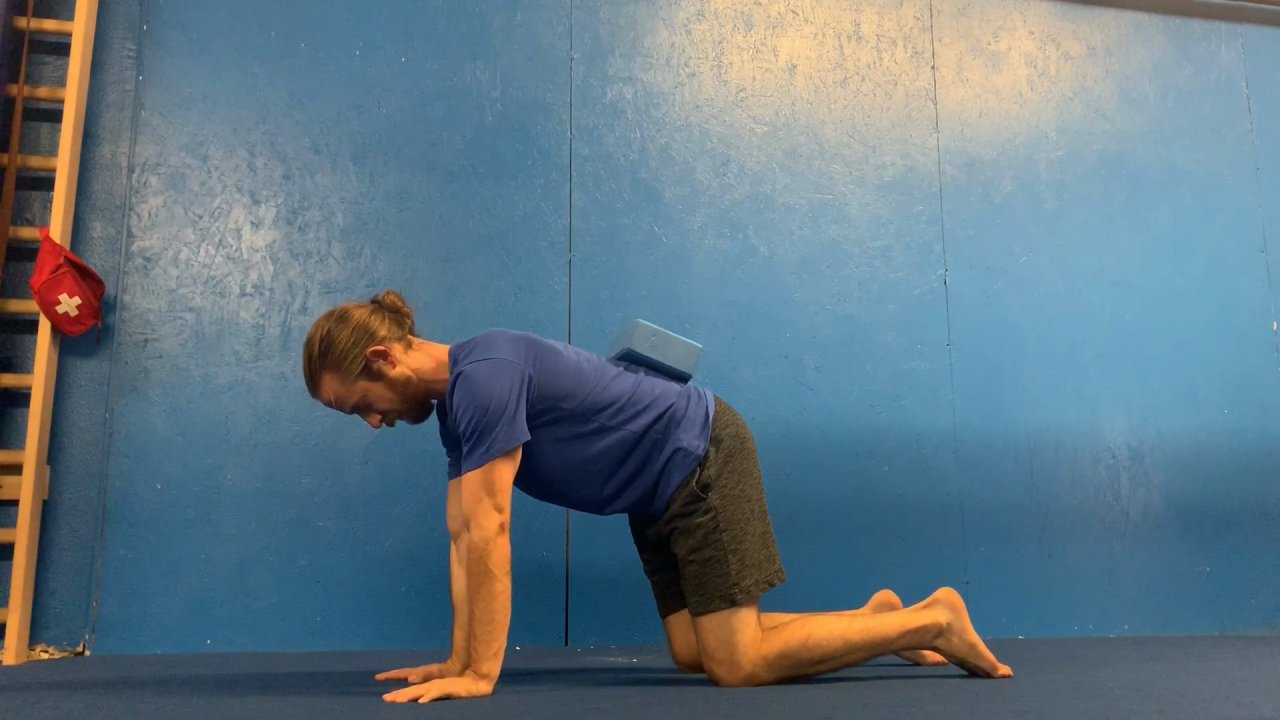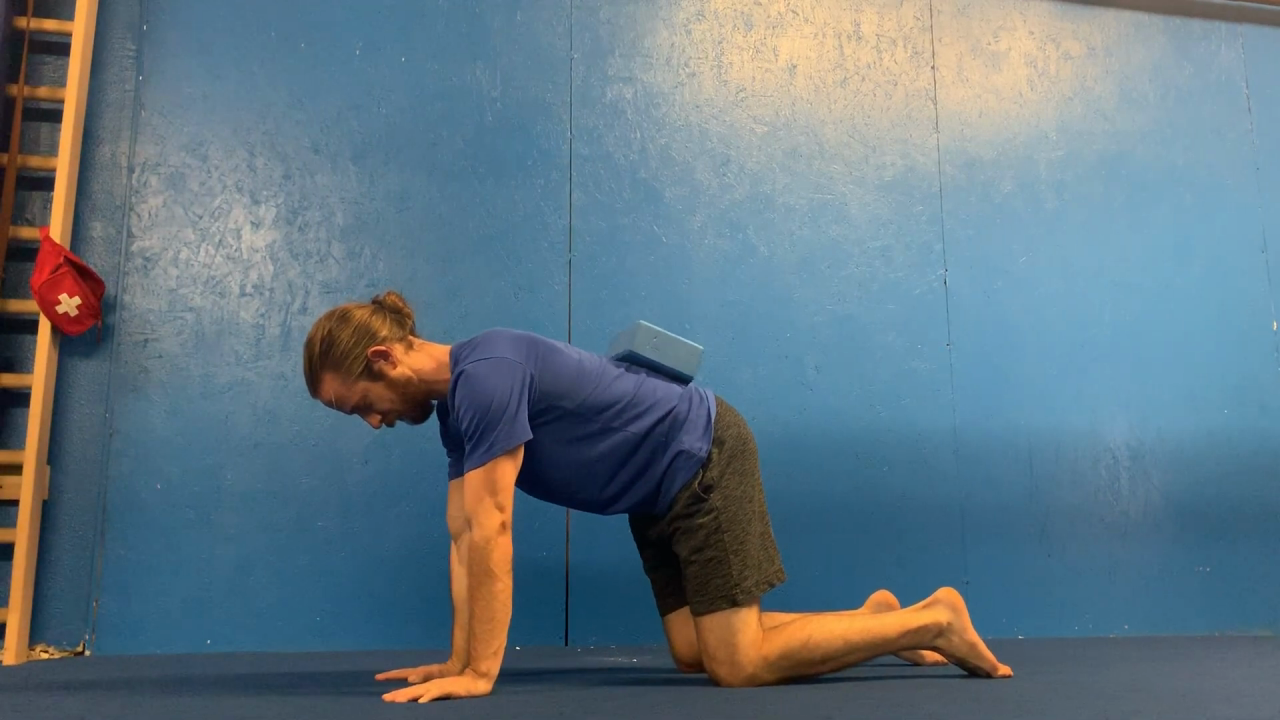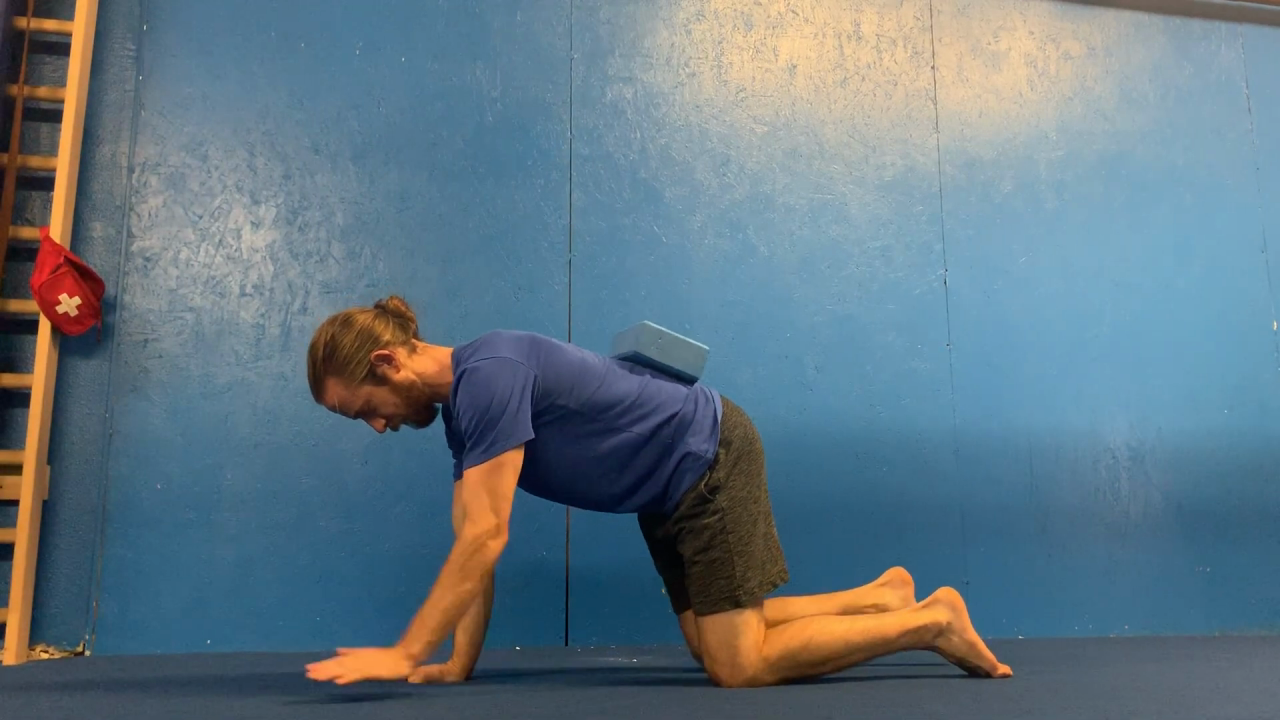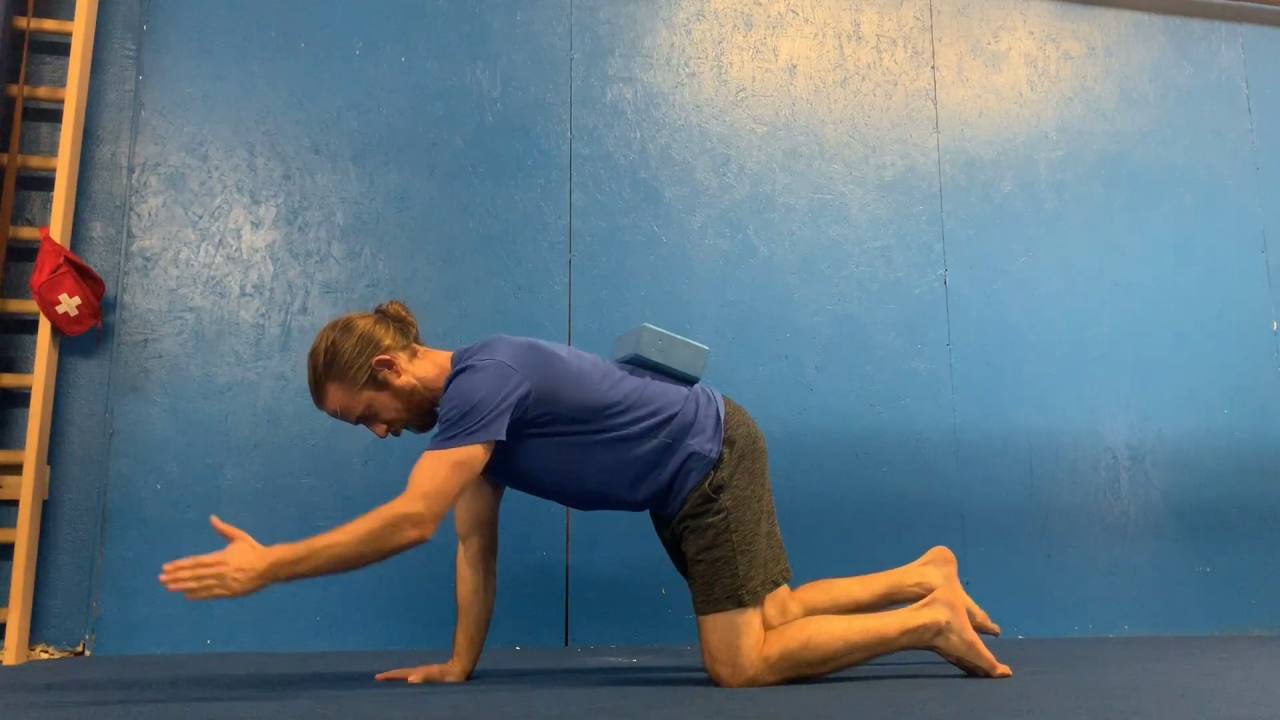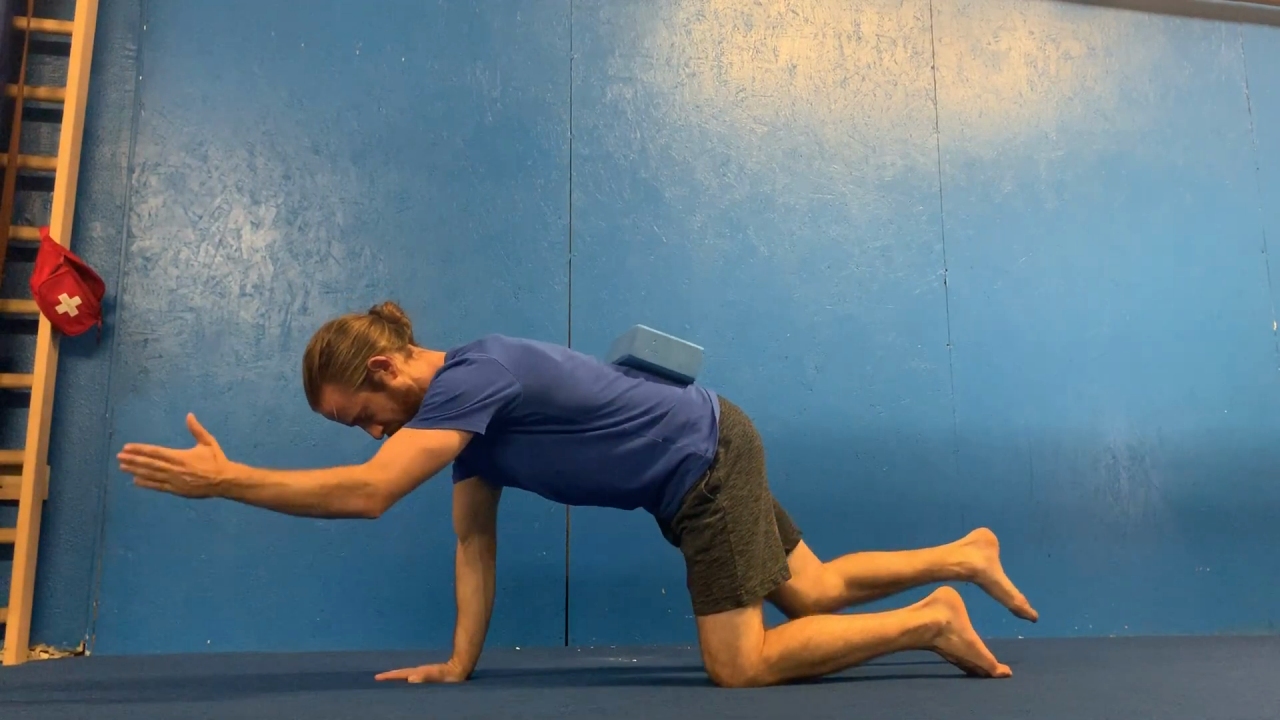
dt=0.4s
person 1, frame 1
left shoulder: (483, 375)
right shoulder: (453, 404)
left elbow: (489, 535)
right elbow: (463, 539)
left wrist: (482, 673)
right wrist: (458, 658)
left hip: (701, 458)
right hip: (663, 486)
left knee: (739, 663)
right knee: (695, 653)
left ankle: (933, 620)
right ankle: (873, 617)
person 1, frame 2
left shoulder: (484, 374)
right shoulder: (453, 406)
left elbow: (491, 534)
right elbow: (463, 540)
left wrist: (481, 672)
right wrist: (458, 659)
left hip: (703, 459)
right hip: (664, 487)
left knee: (738, 665)
right knee: (694, 653)
left ankle: (932, 620)
right ankle: (871, 618)
person 1, frame 3
left shoulder: (488, 378)
right shoulder: (454, 410)
left elbow: (485, 535)
right elbow: (476, 534)
left wrist: (406, 653)
right wrist: (459, 662)
left hip: (709, 462)
right hip: (673, 488)
left knee: (743, 665)
right knee: (713, 647)
left ankle: (930, 619)
right ankle: (880, 599)
person 1, frame 4
left shoulder: (483, 380)
right shoulder: (473, 406)
left elbow: (412, 519)
right elbow: (476, 542)
left wrist: (266, 566)
right wrist: (460, 661)
left hip: (714, 459)
right hip: (691, 475)
left knee: (742, 664)
right knee: (774, 618)
left ankle: (928, 620)
right ankle: (924, 576)
person 1, frame 5
left shoulder: (472, 378)
right shoulder: (467, 403)
left elbow: (367, 492)
right elbow: (473, 543)
left wrist: (224, 478)
right wrist: (461, 660)
left hip: (709, 457)
right hip: (698, 466)
left knee: (741, 662)
right knee: (812, 592)
left ankle: (932, 620)
right ankle: (963, 558)
